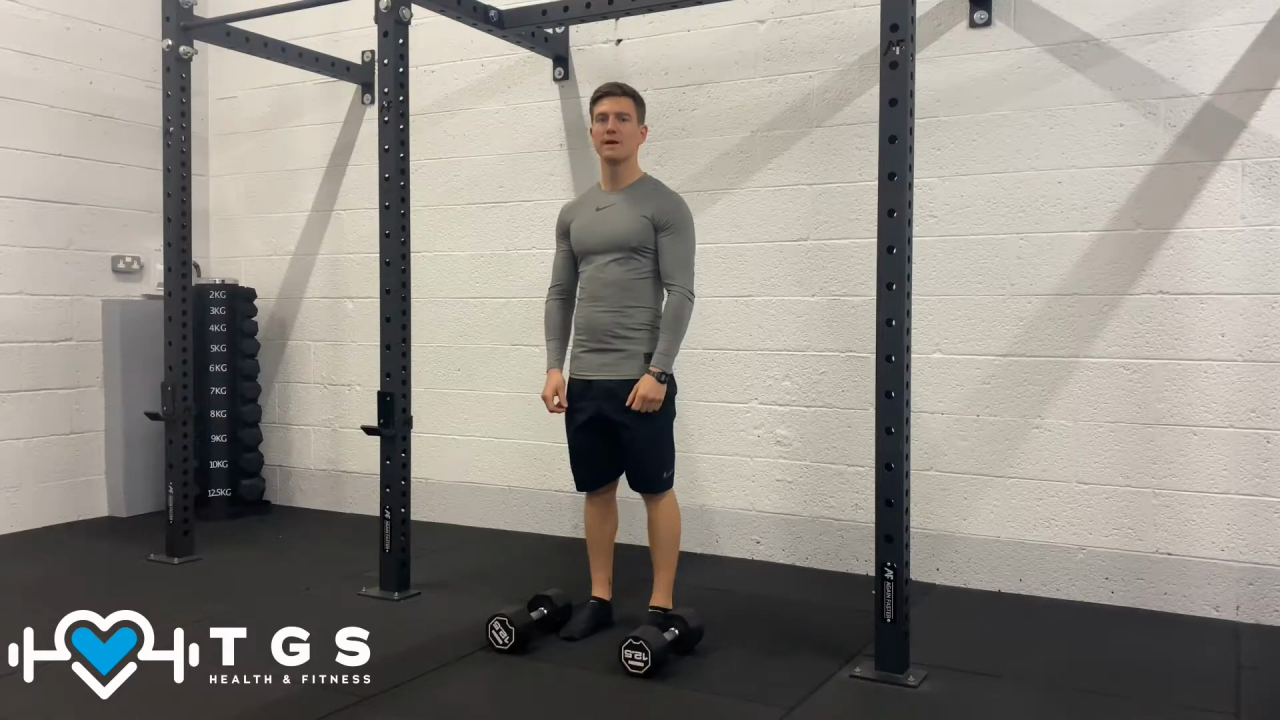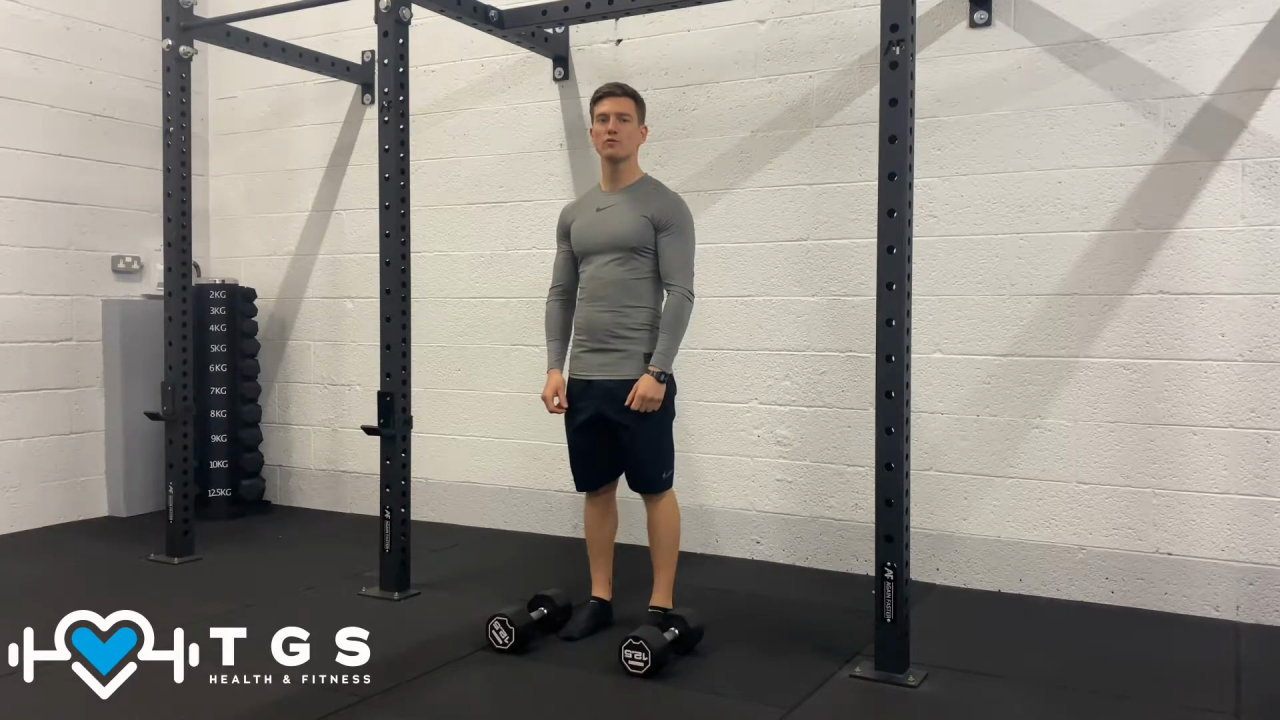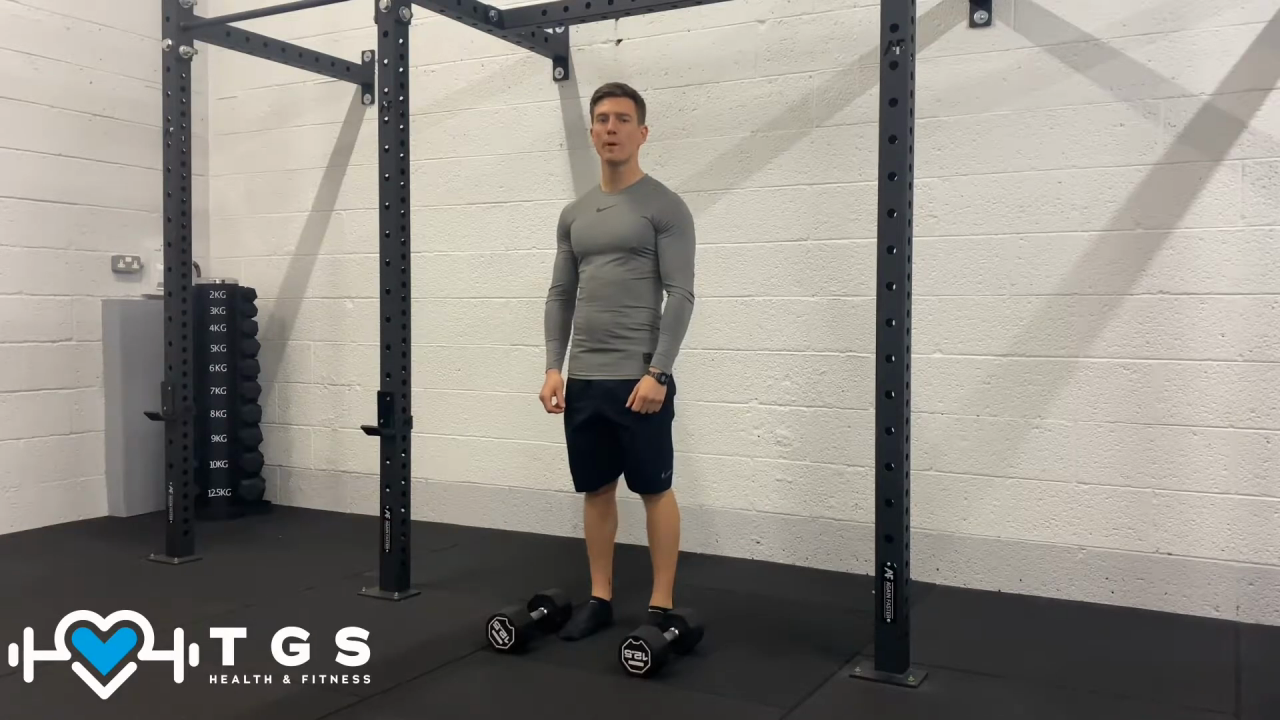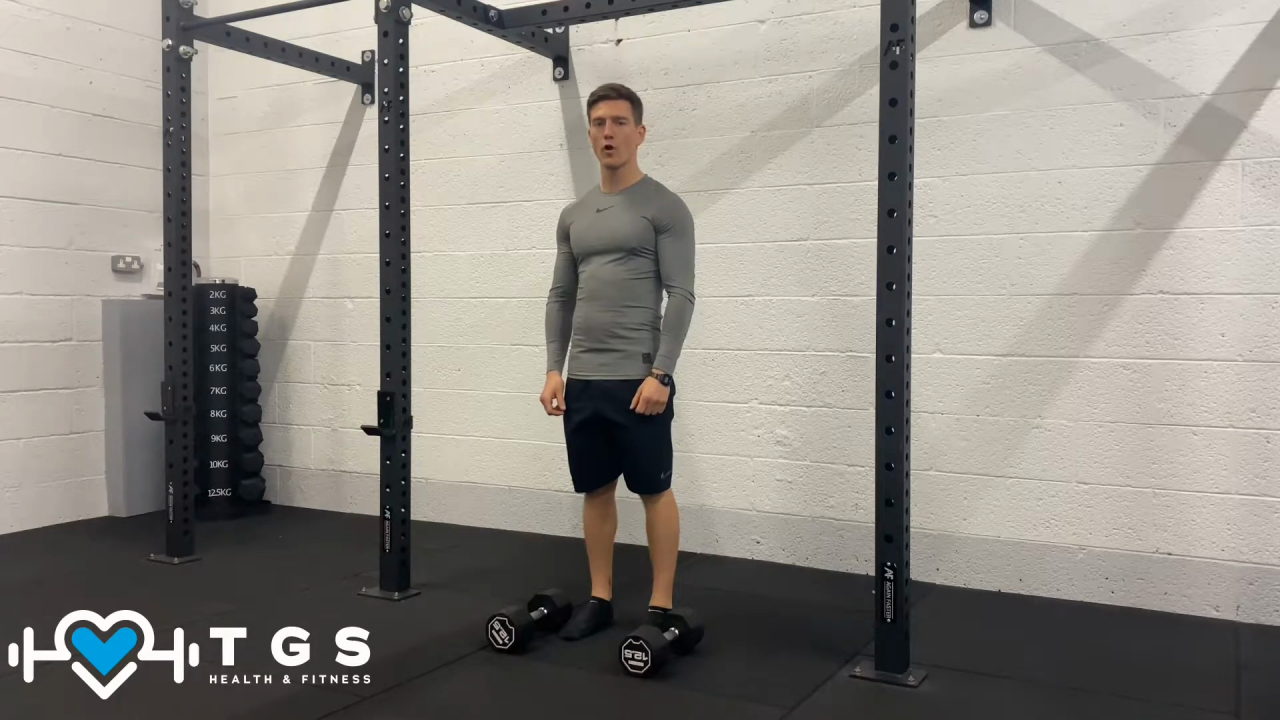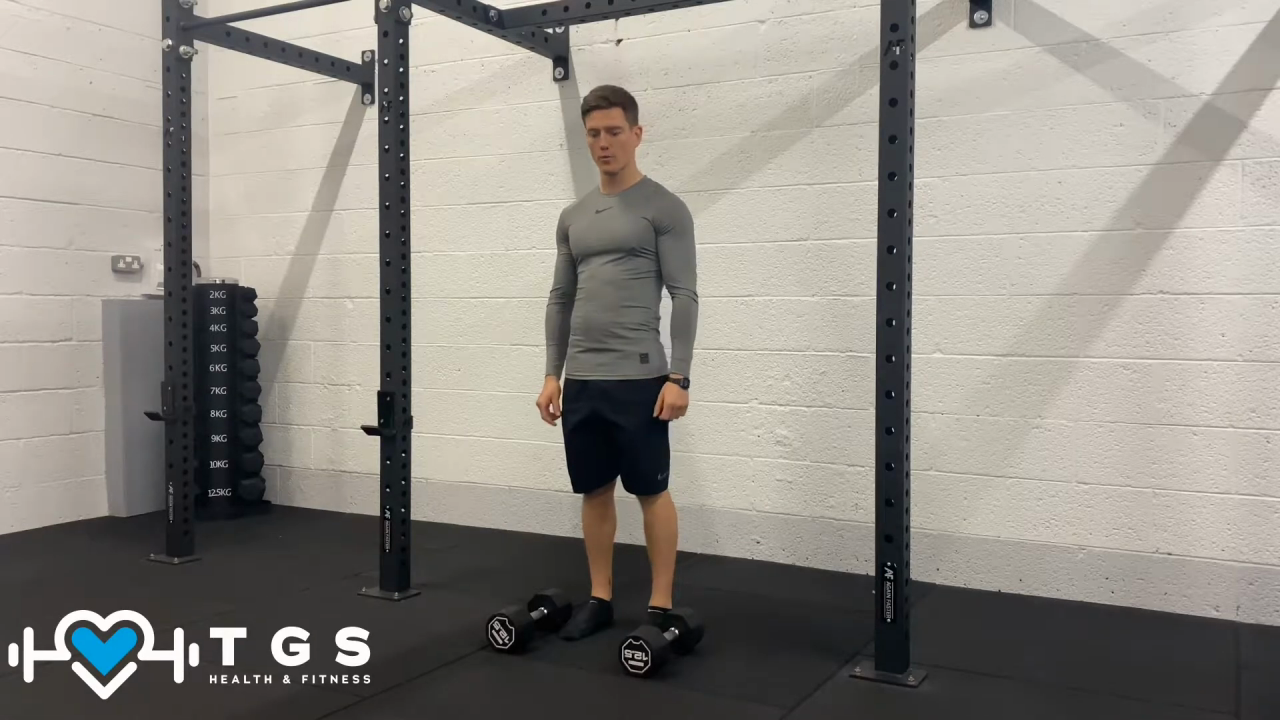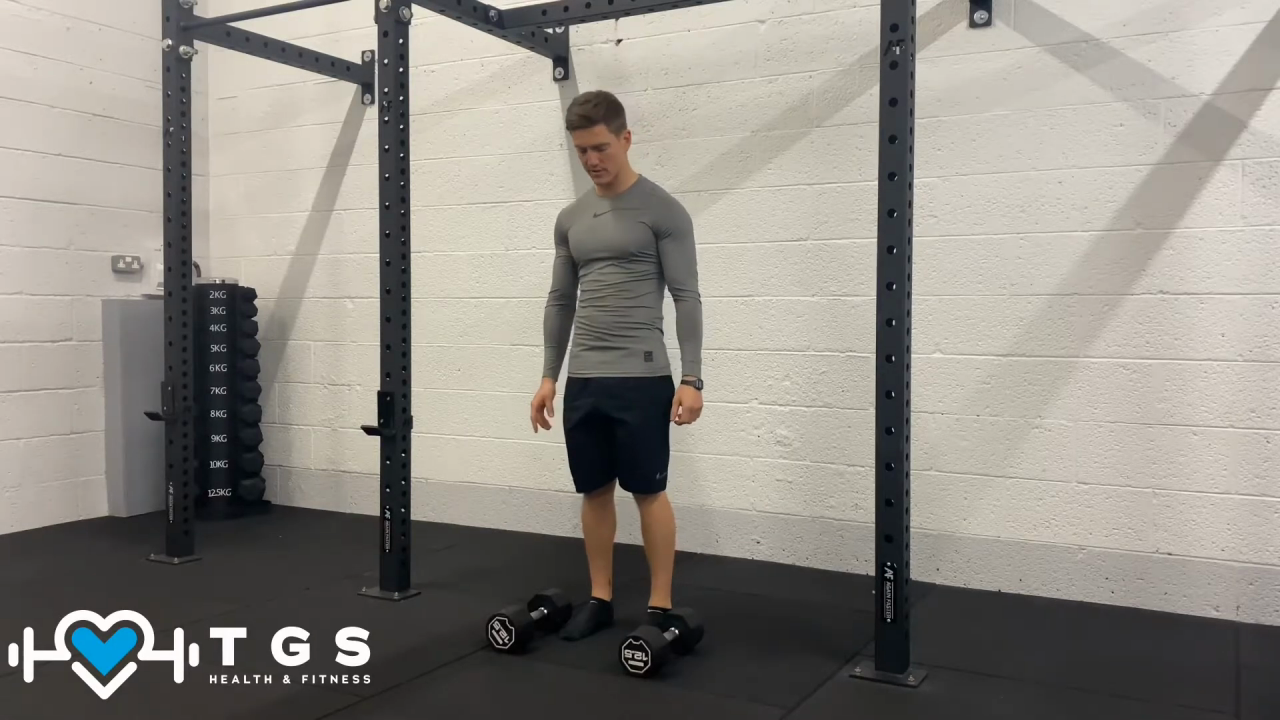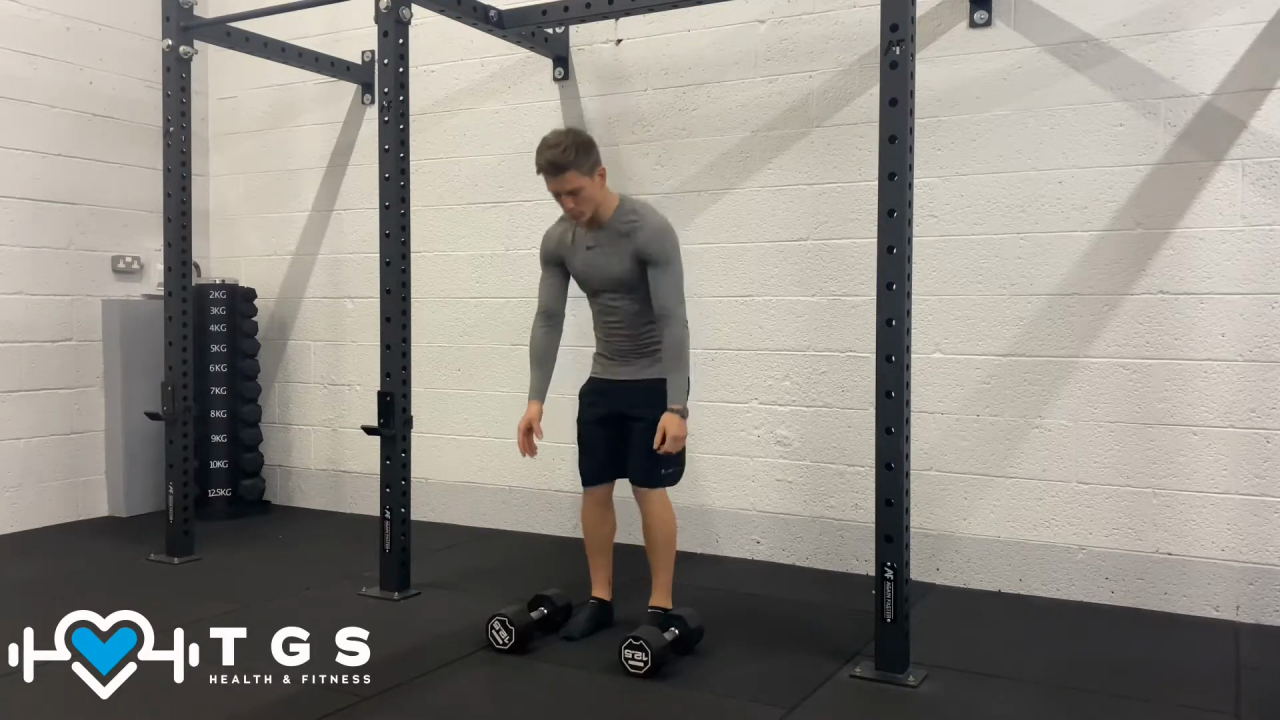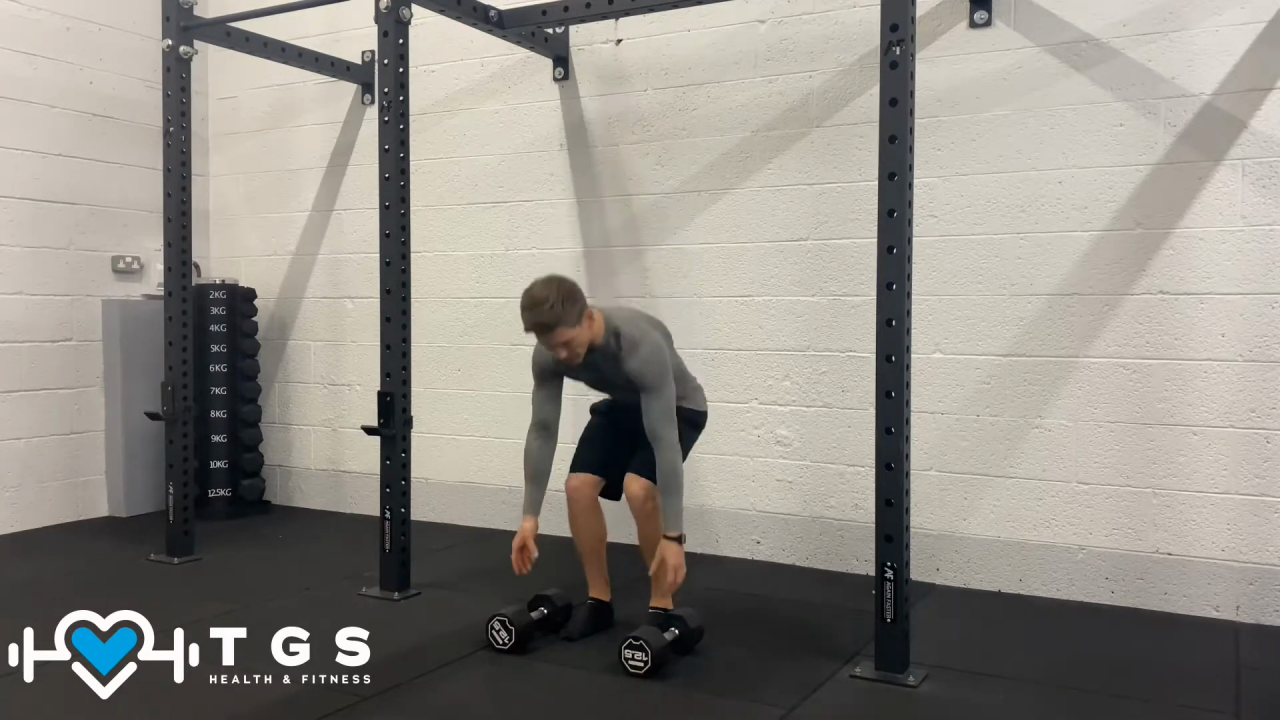
dt=0.3s
person 1, frame 1
left shoulder: (665, 206)
right shoulder: (573, 213)
left elbow: (680, 294)
right elbow: (559, 294)
left wrist: (658, 371)
right wrist: (554, 366)
left hip: (640, 377)
right hip: (584, 379)
left knee: (656, 489)
right knee: (597, 489)
left ankle: (661, 606)
right ankle: (600, 599)
person 1, frame 2
left shoulder: (664, 205)
right shoulder: (574, 213)
left elbow: (680, 294)
right elbow: (560, 294)
left wrist: (657, 370)
right wrist: (555, 367)
left hip: (640, 377)
right hip: (584, 378)
left knee: (655, 489)
right knee: (596, 489)
left ankle: (661, 605)
right ankle: (600, 598)
person 1, frame 3
left shoulder: (665, 207)
right shoulder: (574, 214)
left elbow: (680, 295)
right elbow: (560, 295)
left wrist: (658, 372)
right wrist: (553, 367)
left hip: (640, 378)
right hip: (583, 380)
left knee: (654, 490)
right knee: (596, 490)
left ankle: (661, 606)
right ankle: (600, 598)
person 1, frame 4
left shoulder: (664, 207)
right shoulder: (573, 215)
left elbow: (680, 296)
right elbow: (561, 297)
left wrist: (660, 373)
right wrist: (554, 369)
left hip: (639, 379)
right hip: (583, 380)
left knee: (654, 490)
right knee: (596, 491)
left ankle: (661, 606)
right ankle: (600, 599)
person 1, frame 5
left shoulder: (664, 208)
right shoulder: (573, 216)
left elbow: (683, 296)
right elbow: (561, 299)
left wrist: (679, 376)
right wrist: (552, 373)
left hip: (637, 377)
right hip: (581, 380)
left knee: (650, 491)
right knee: (594, 491)
left ankle: (661, 607)
right ankle: (600, 599)
person 1, frame 6
left shoulder: (662, 209)
right shoulder: (570, 218)
left elbow: (686, 297)
right elbow: (560, 301)
left wrist: (691, 378)
right wrist: (549, 375)
left hip: (641, 376)
right hip: (583, 378)
left knee: (648, 491)
right knee: (594, 491)
left ankle: (660, 606)
right ankle: (600, 599)
person 1, frame 7
left shoulder: (650, 229)
right shoulder: (557, 239)
left elbow: (674, 320)
right elbow: (548, 320)
left wrist: (676, 407)
right wrist: (535, 399)
left hip: (657, 376)
right hip: (604, 379)
left knee: (649, 487)
right knee: (594, 487)
left ankle: (661, 607)
right ankle: (601, 599)
person 1, frame 8
left shoulder: (642, 346)
right shoulder: (549, 354)
left elbow: (664, 442)
right elbow: (542, 431)
left wrist: (673, 536)
right wrist: (529, 517)
left hip: (678, 408)
right hip: (620, 405)
left knee: (639, 487)
right knee: (579, 486)
left ankle: (661, 608)
right ankle: (598, 601)
